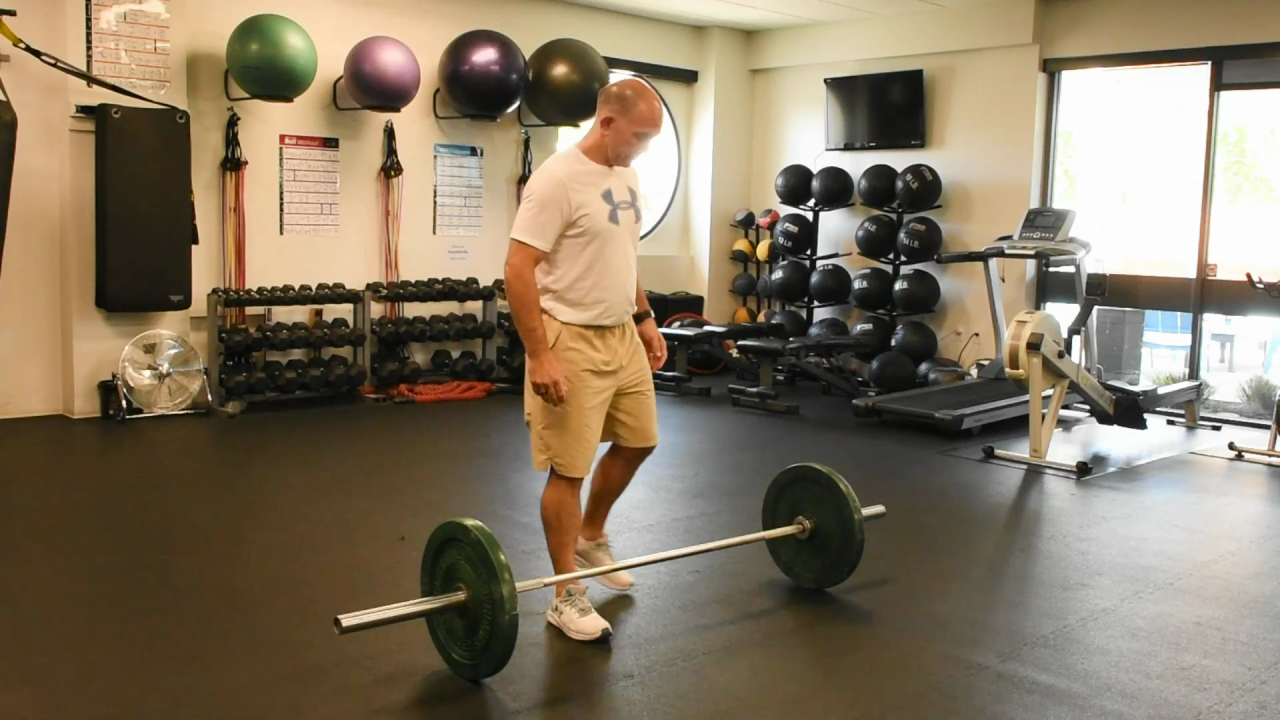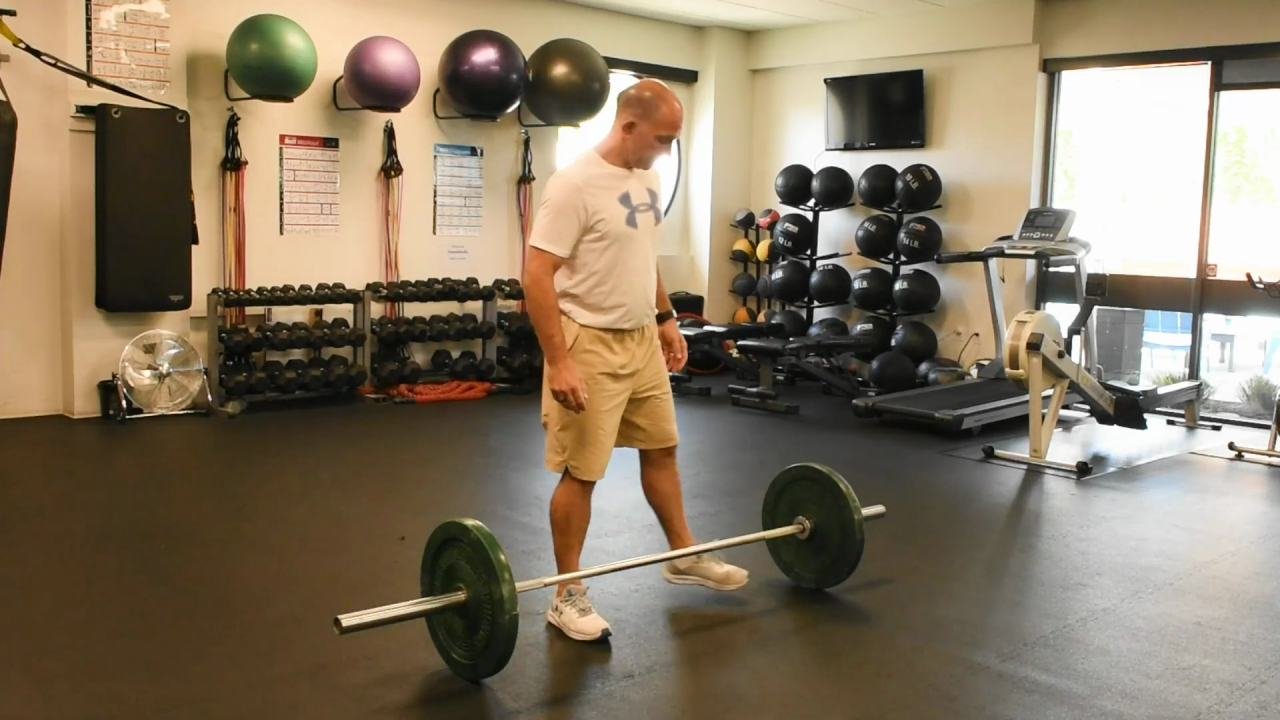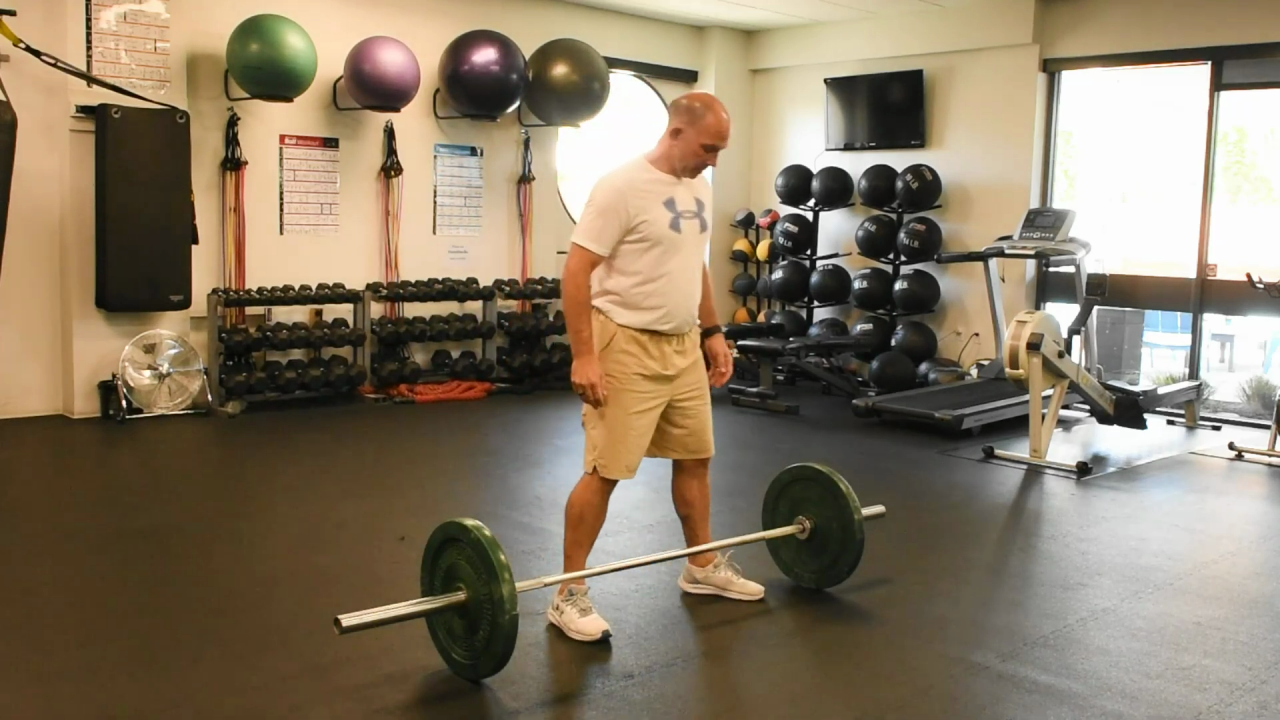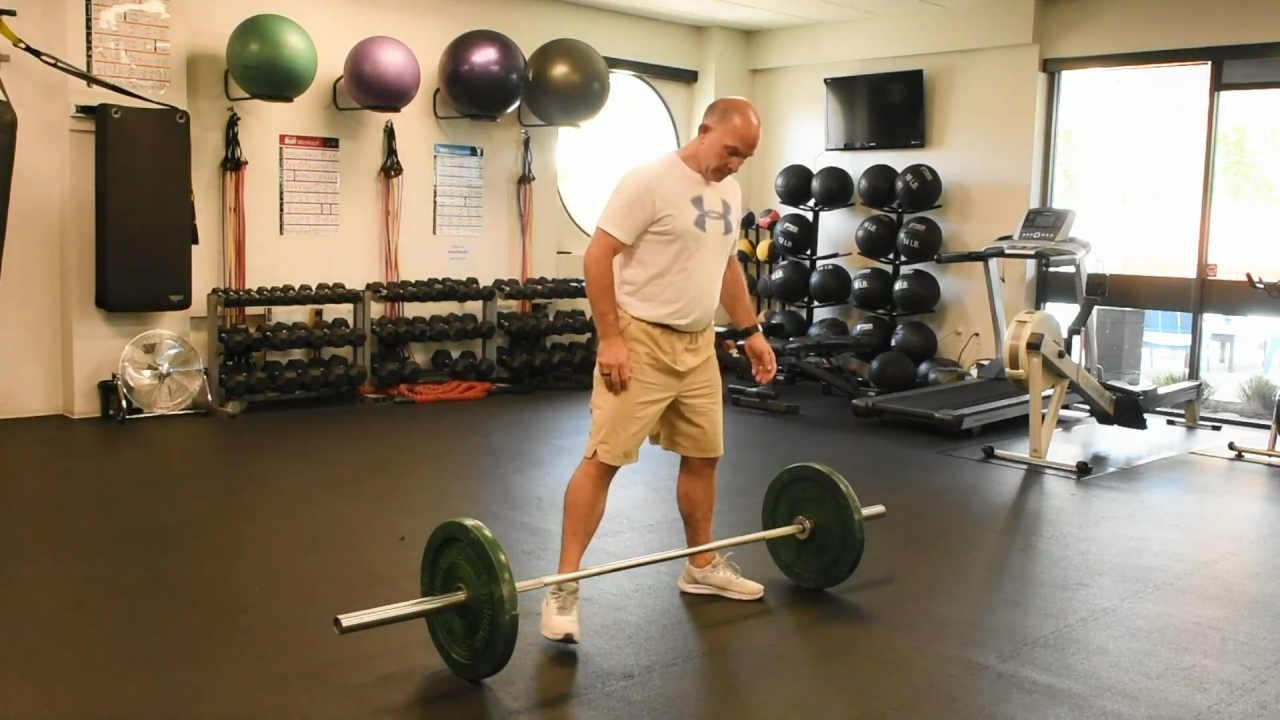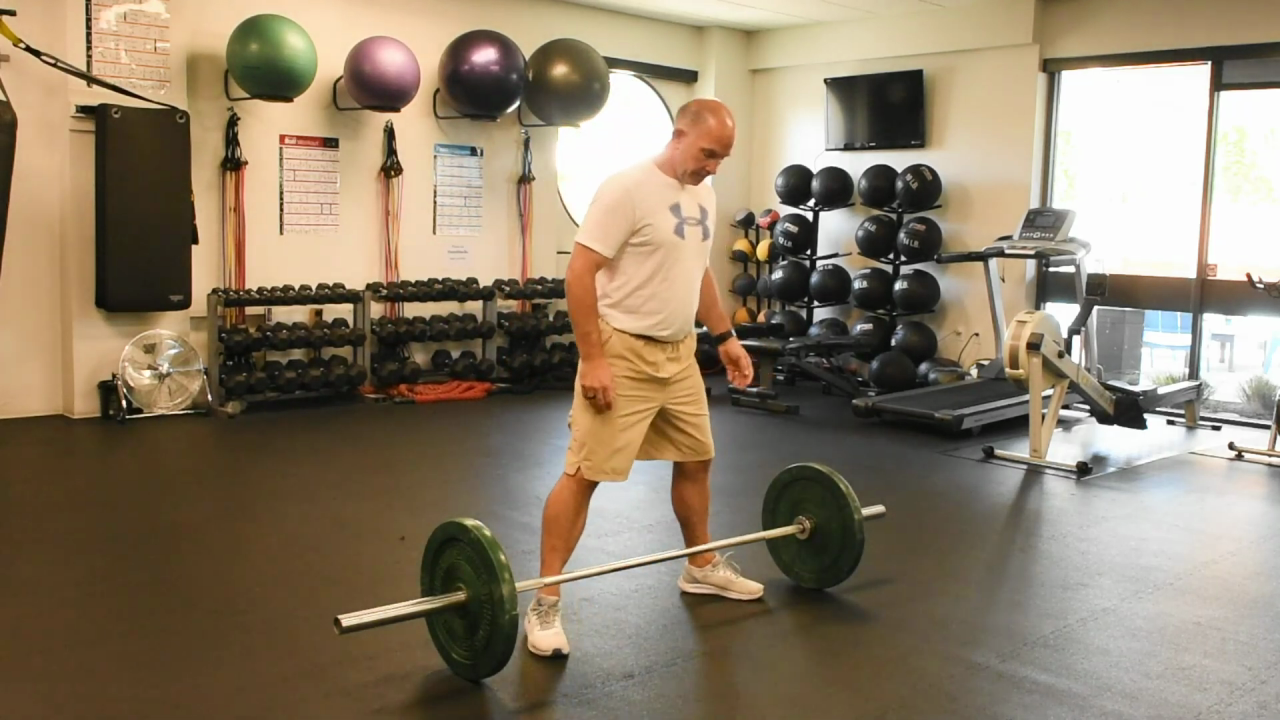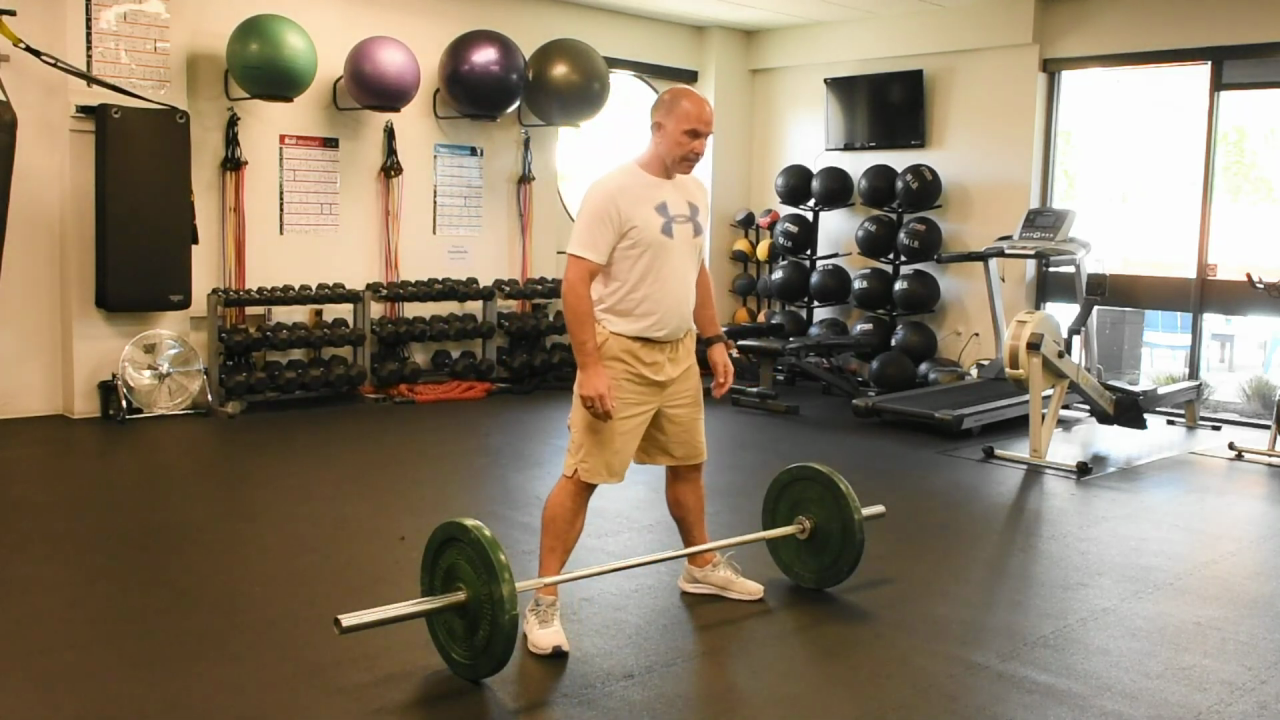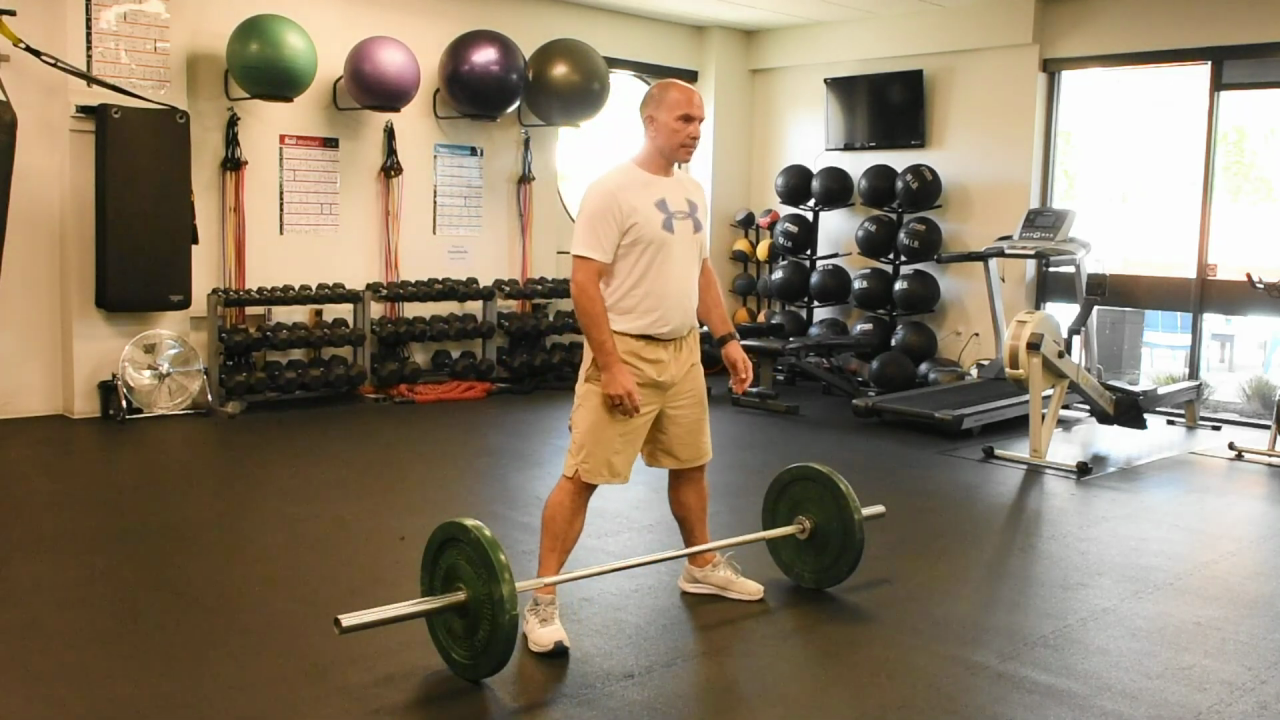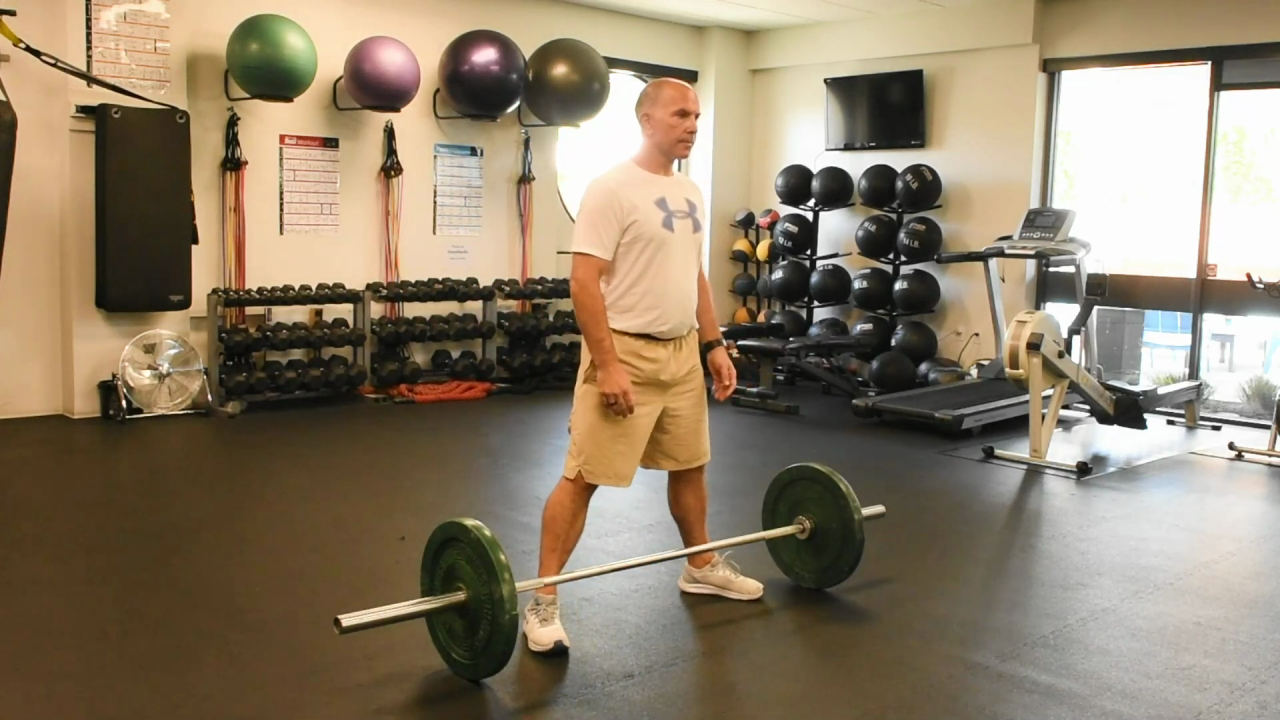
dt=0.3s
person 1, frame 1
left shoulder: (626, 177)
right shoulder: (557, 180)
right elbow: (519, 269)
left wrist: (644, 318)
right wrist: (540, 354)
left hip: (621, 337)
right hip: (572, 342)
left knee: (638, 442)
right knee: (568, 469)
left ankle: (591, 538)
right ankle: (567, 595)
person 1, frame 2
left shoulder: (645, 180)
right shoulder: (575, 185)
right elbow: (537, 275)
left wrist: (665, 319)
right wrist: (559, 361)
left hip: (640, 339)
right hip: (591, 345)
left knee: (661, 447)
right knee: (581, 472)
left ankle: (685, 554)
right ankle: (566, 595)
person 1, frame 3
left shoulder: (698, 190)
right shoulder: (623, 187)
right elbow: (575, 271)
left wrist: (713, 335)
right wrist: (584, 355)
left hip: (681, 347)
right hip: (627, 349)
left knee: (696, 456)
right knee: (606, 471)
left ankle: (702, 565)
right ankle: (568, 594)
person 1, frame 4
left shoulder: (728, 191)
right shoulder: (650, 181)
left elbow: (728, 266)
right elbow: (598, 256)
left wrist: (753, 333)
right wrist: (611, 338)
left hip: (698, 343)
right hip: (641, 341)
left knee: (704, 455)
right knee: (603, 458)
left ankle: (701, 564)
right ankle: (564, 587)
person 1, frame 5
left shoulder: (703, 196)
right shoulder: (627, 189)
right elbow: (580, 274)
left wrist: (725, 337)
right wrist: (594, 358)
left hip: (678, 353)
right hip: (624, 352)
left knee: (696, 460)
right knee: (584, 473)
left ankle: (701, 566)
right ankle: (545, 602)
person 1, frame 6
left shoulder: (694, 192)
right shoulder: (613, 192)
right elbow: (576, 282)
left wrist: (715, 341)
right wrist: (590, 367)
left hip: (677, 354)
right hip: (621, 354)
left knee: (688, 463)
right knee: (582, 475)
left ankle: (701, 565)
right ankle: (543, 602)
person 1, frame 7
left shoulder: (692, 192)
right shoulder: (612, 191)
right elbow: (584, 285)
left wrist: (727, 339)
right wrist: (611, 367)
left hip: (683, 352)
right hip: (627, 353)
left knee: (690, 464)
right knee: (582, 475)
left ankle: (702, 566)
right ankle: (542, 601)
person 1, frame 8
left shoulder: (689, 192)
right shoulder: (612, 189)
right elbow: (584, 282)
left wrist: (714, 345)
right wrist: (608, 365)
left hip: (681, 352)
right hip: (625, 353)
left knee: (689, 466)
right knee: (582, 476)
left ankle: (701, 566)
right ankle: (543, 601)
